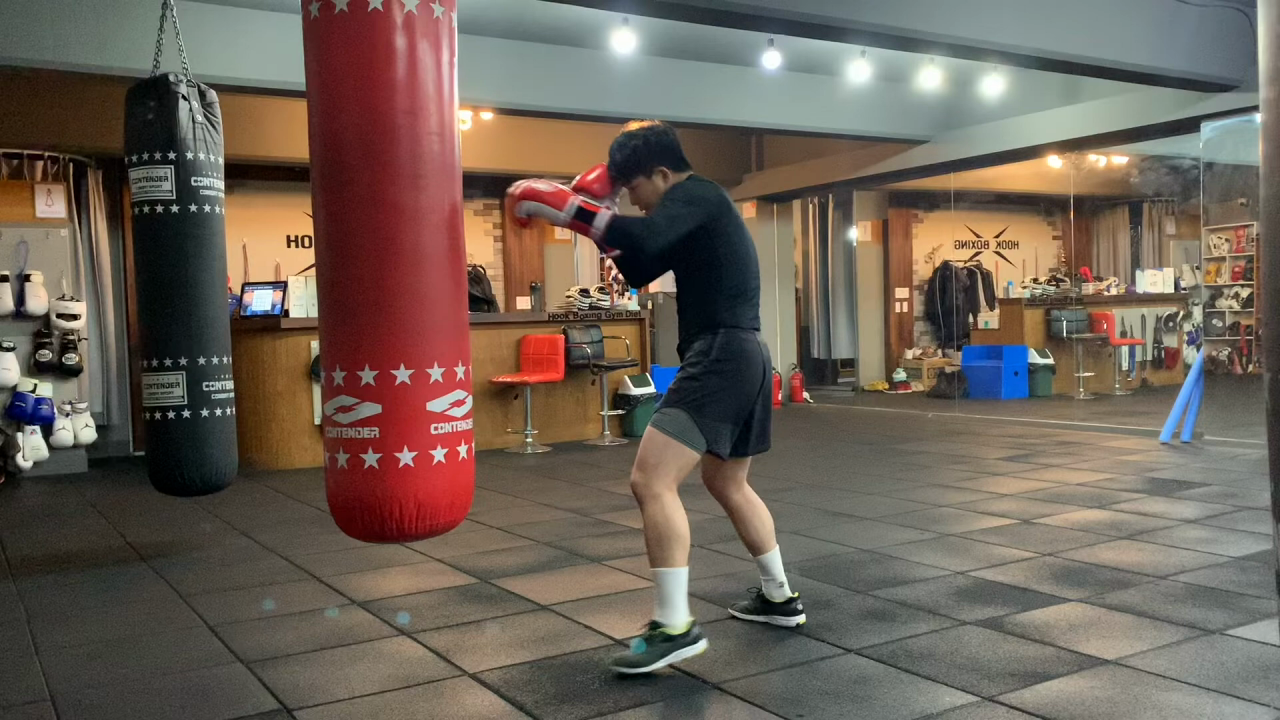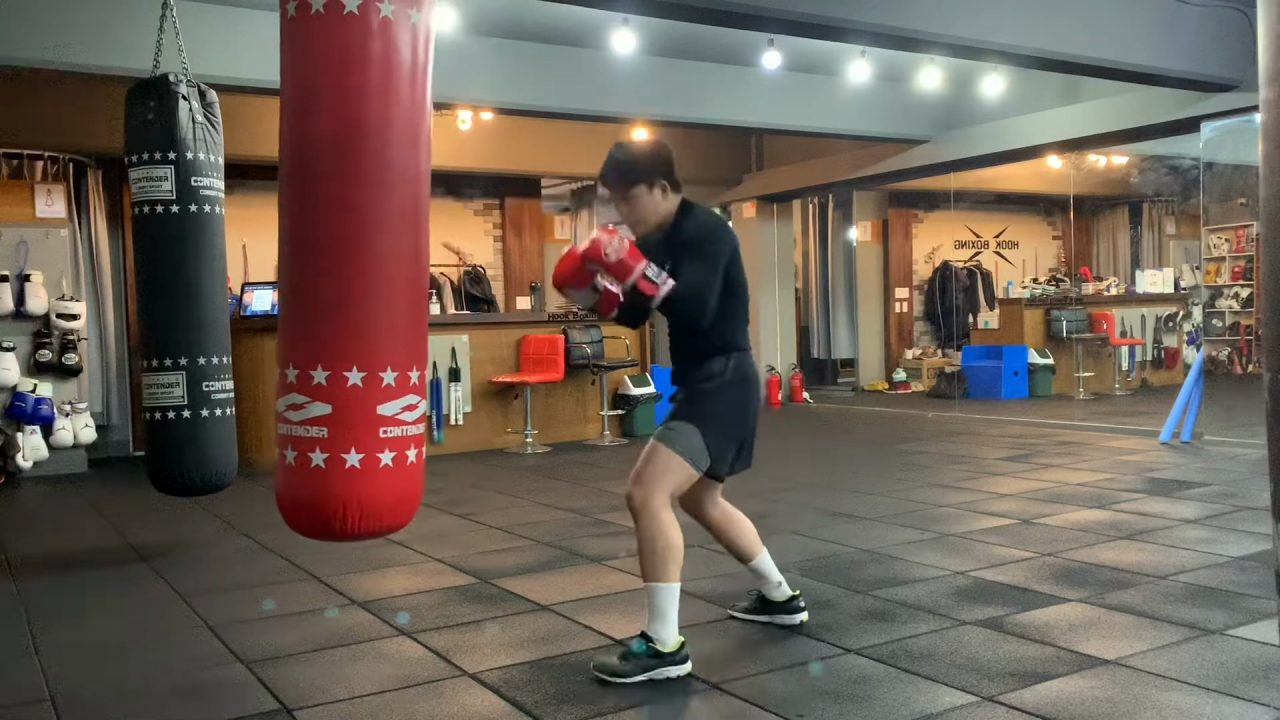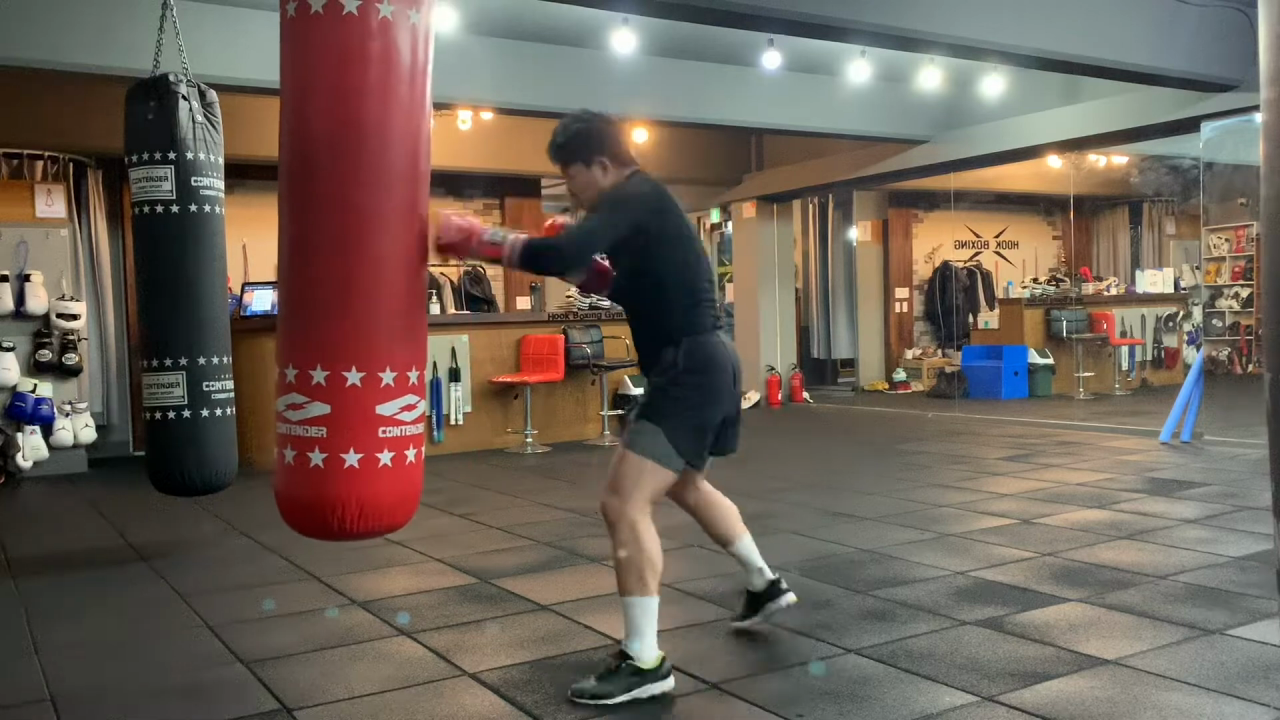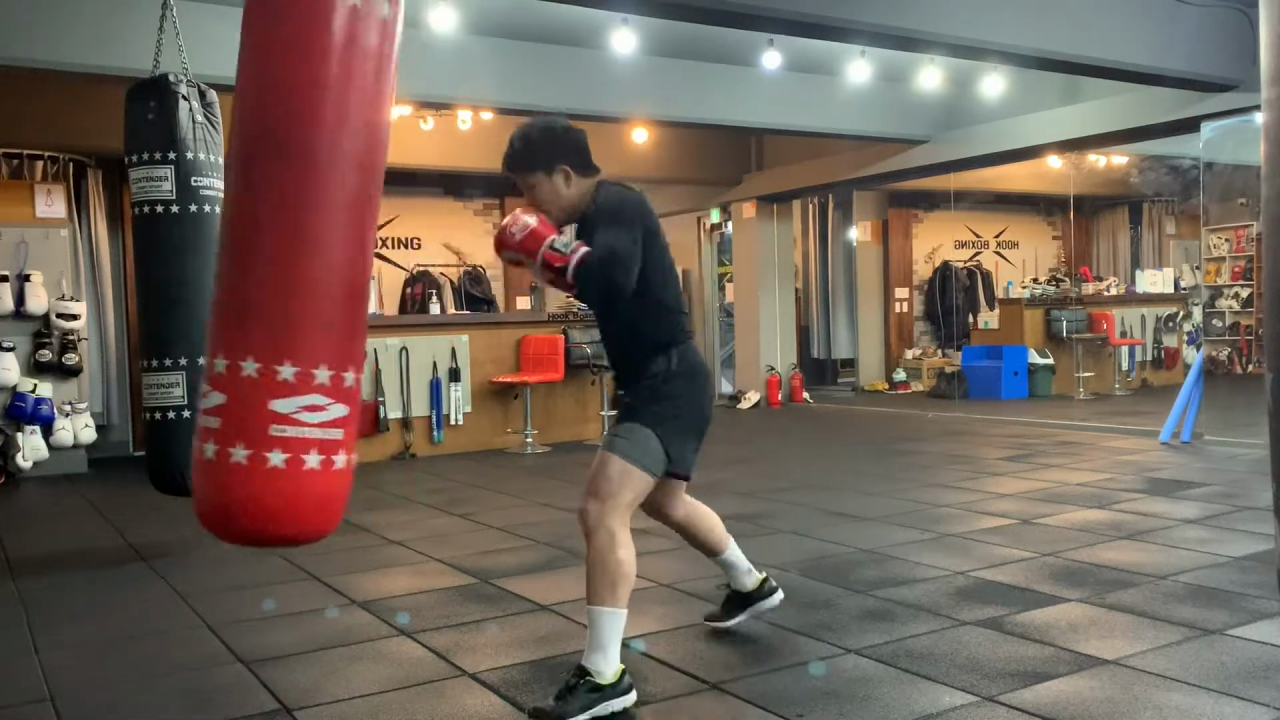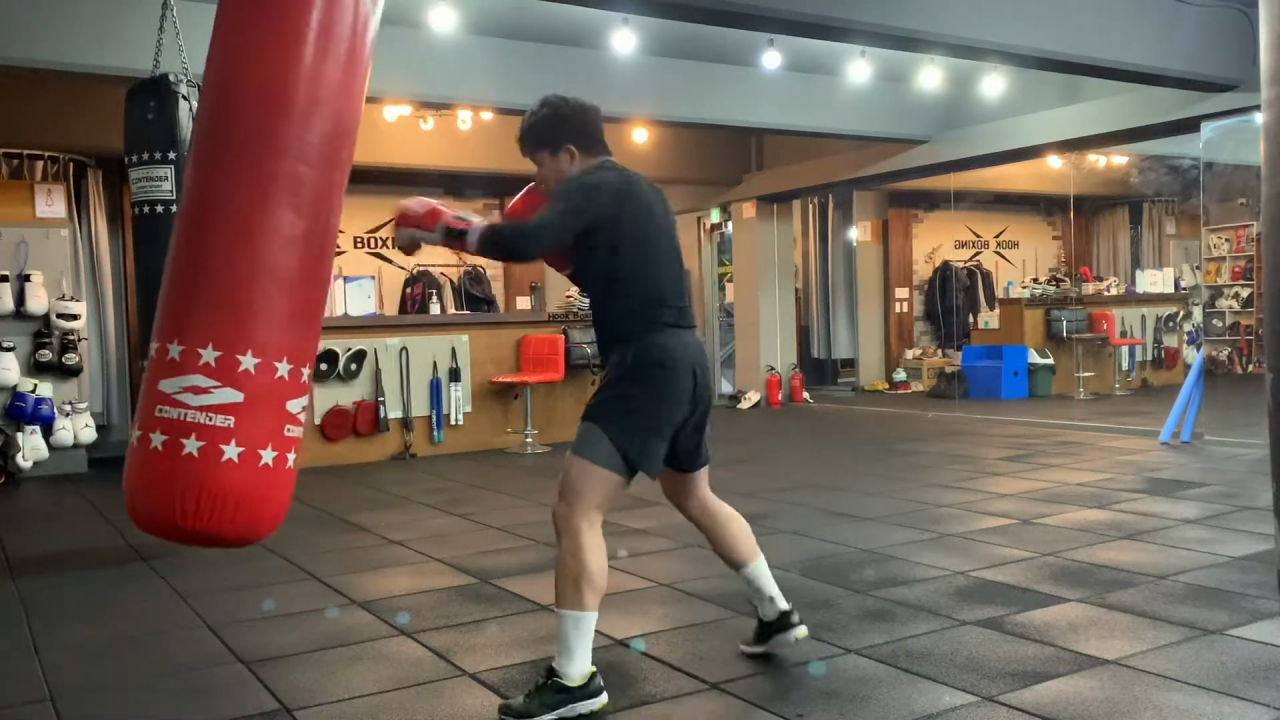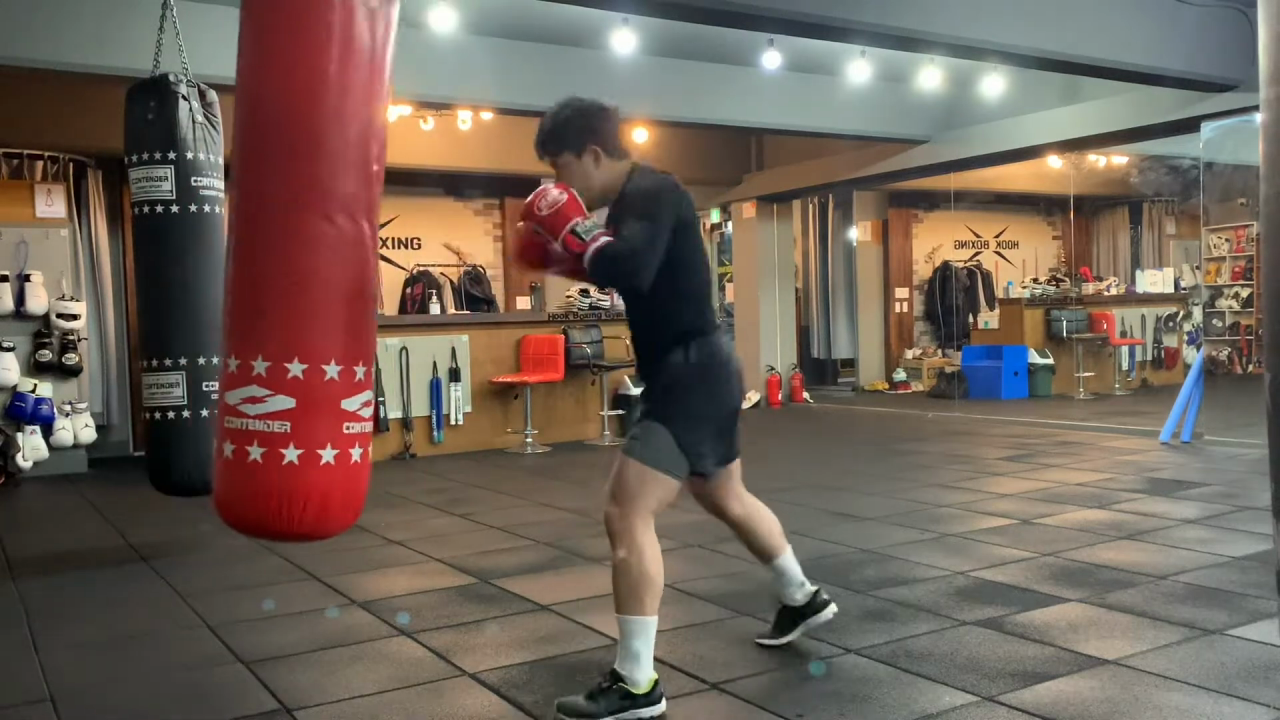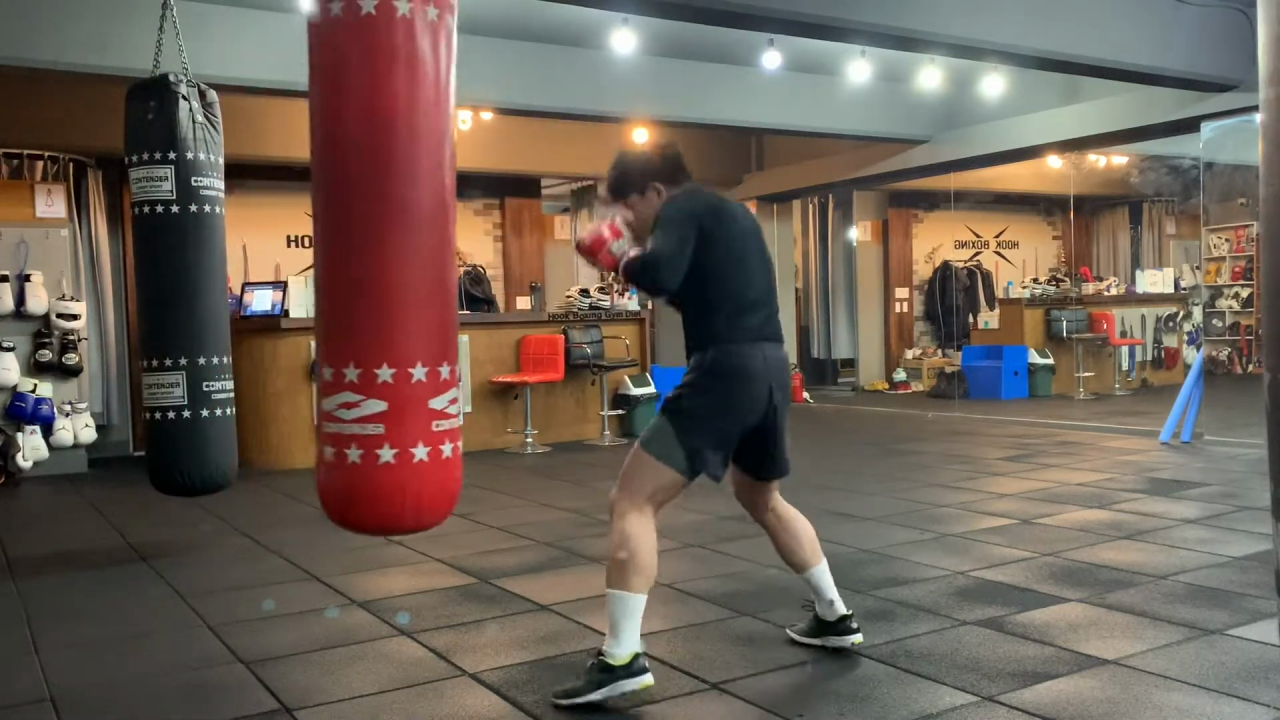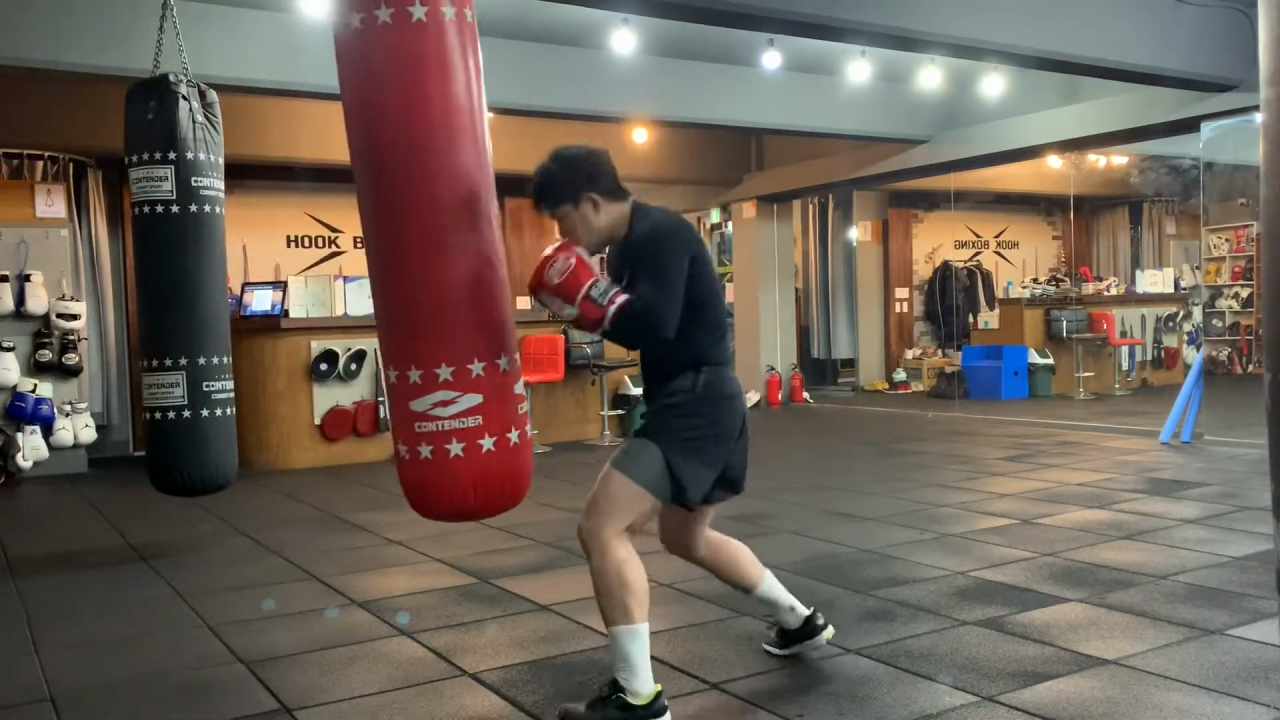
dt=0.5s
person 1, frame 1
left shoulder: (696, 196)
right shoulder: (698, 213)
left elbow: (642, 235)
right elbow: (637, 271)
left wrist: (564, 207)
right wrist: (601, 214)
left hip: (719, 359)
right hip: (745, 359)
left knee: (651, 480)
right knee: (726, 483)
left ankle: (674, 625)
right ankle: (779, 597)
person 1, frame 2
left shoulder: (702, 229)
right shoulder: (656, 241)
left elbow: (695, 310)
right elbow: (633, 310)
left wrist: (631, 269)
right wrist: (594, 293)
left hip: (722, 382)
right hip: (702, 384)
left knee: (646, 495)
right knee: (699, 499)
left ankle: (664, 644)
right ankle: (779, 596)
person 1, frame 3
left shoulder: (638, 196)
right shoulder: (636, 203)
left elbow: (568, 247)
right elbow: (625, 284)
left wrist: (483, 239)
right wrist: (588, 272)
left hip: (692, 369)
right hip: (700, 366)
left knee: (625, 506)
right knee: (687, 486)
left ankle: (643, 663)
right ankle: (765, 586)
person 1, frame 4
left shoulder: (618, 207)
right shoulder: (599, 216)
left elbow: (610, 283)
right elbow: (587, 282)
left wrist: (544, 244)
right wrist: (537, 254)
left hip: (670, 380)
right hip: (649, 380)
left knee: (602, 510)
right knee: (665, 502)
right ankle: (751, 585)
person 1, frame 5
left shoulder: (591, 188)
right shoulder: (638, 191)
left elbow: (524, 241)
left wrist: (441, 226)
right wrist: (562, 254)
left hip: (644, 369)
right hip: (683, 361)
left knee: (577, 511)
right knee: (694, 498)
right ankle: (776, 615)
person 1, frame 6
left shoulder: (644, 192)
right shoulder: (639, 199)
left elbow: (628, 273)
right elbow: (600, 261)
left wrist: (569, 229)
right wrist: (554, 245)
left hip: (689, 376)
right hip: (686, 370)
left knee: (626, 516)
right knee: (723, 498)
right ankle: (803, 599)
person 1, frame 7
left shoulder: (685, 208)
right shoulder: (733, 213)
left elbow: (660, 275)
left wrist: (615, 254)
right wrist: (636, 258)
left hip: (726, 371)
right hip: (769, 367)
left knee: (631, 502)
right knee: (762, 499)
left ankle: (621, 659)
right ankle: (835, 617)
person 1, frame 8
left shoulder: (656, 232)
right shoulder: (626, 248)
left elbow: (656, 326)
right elbow: (631, 326)
left wrist: (588, 291)
right wrist: (576, 300)
left hip: (697, 400)
right hip: (703, 400)
left knee: (601, 528)
right knee: (686, 537)
right ankle: (799, 621)
